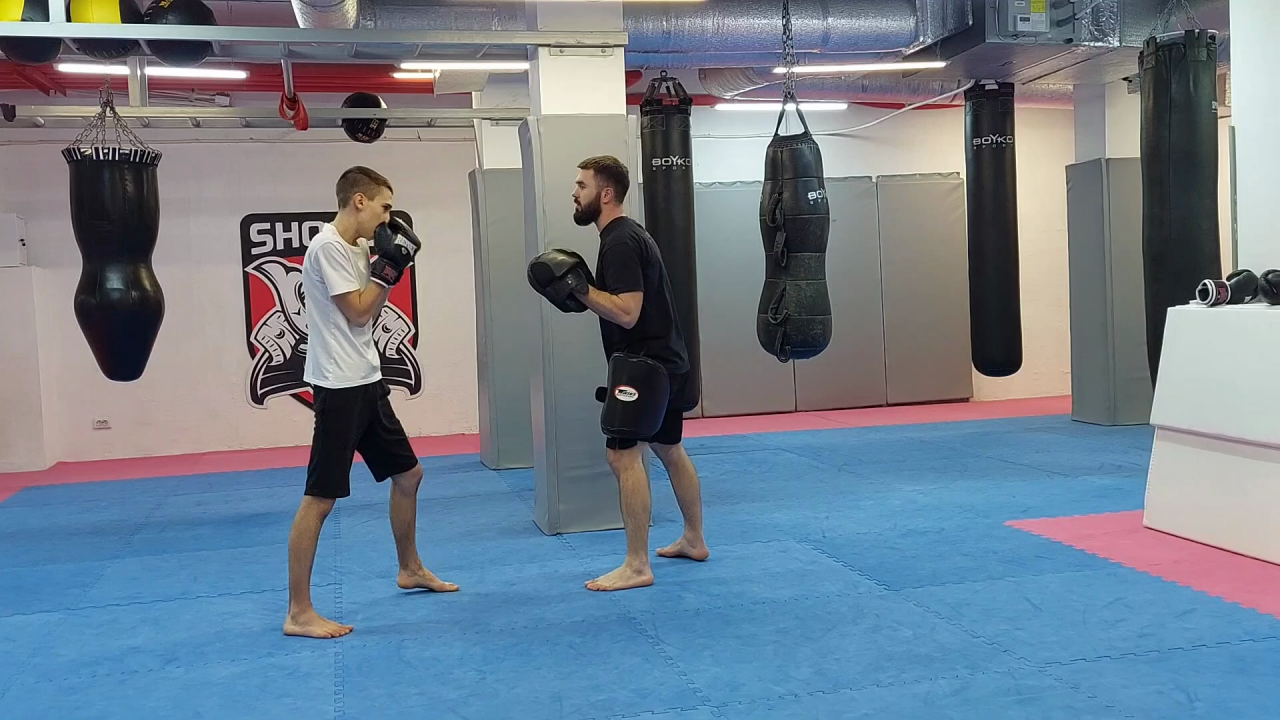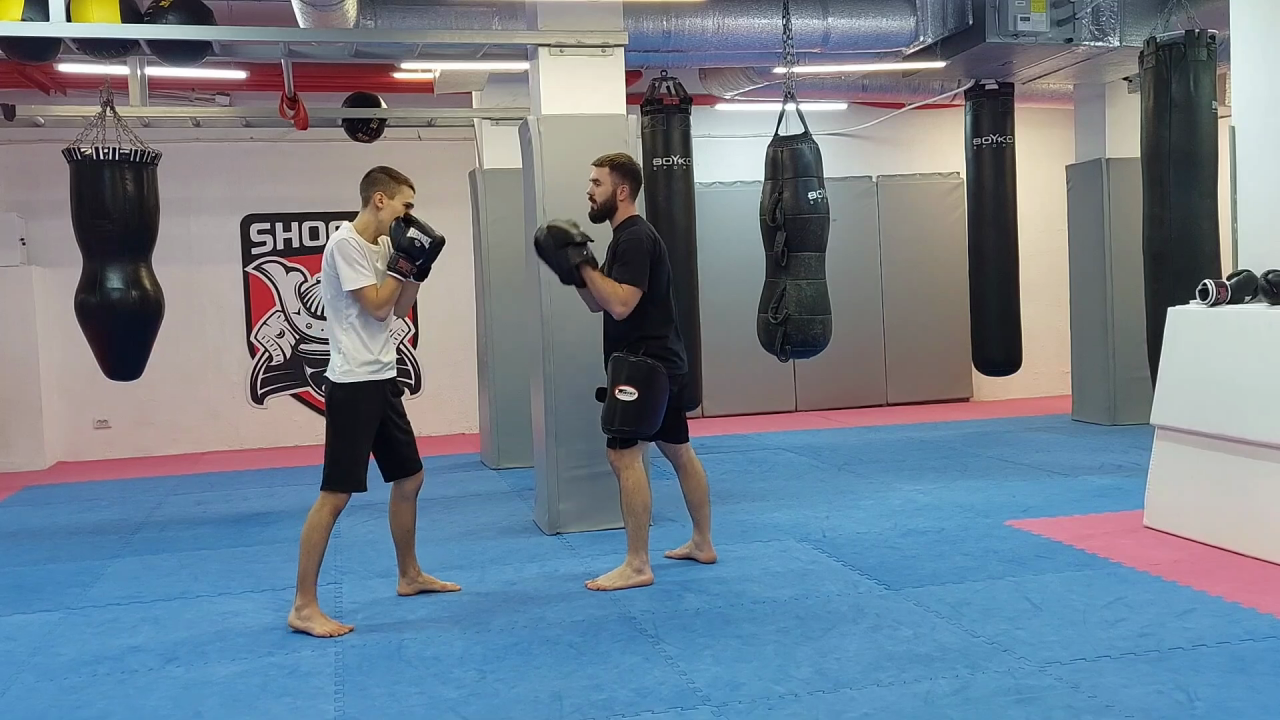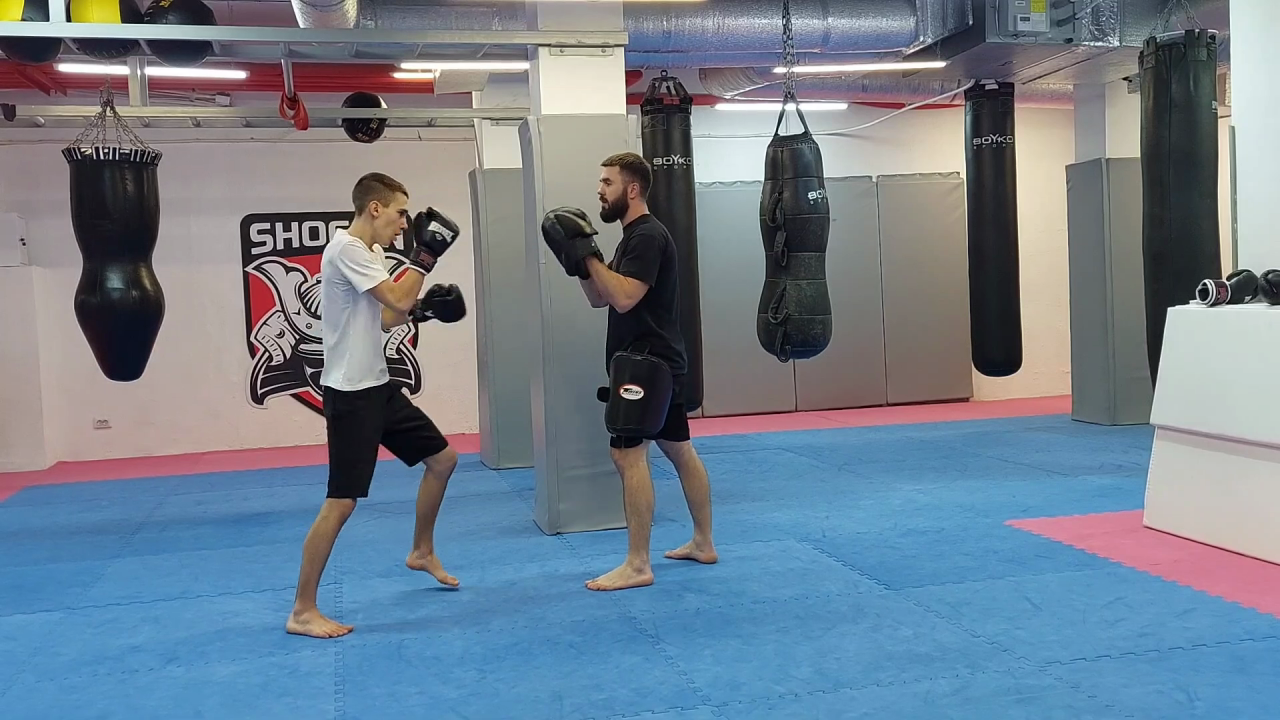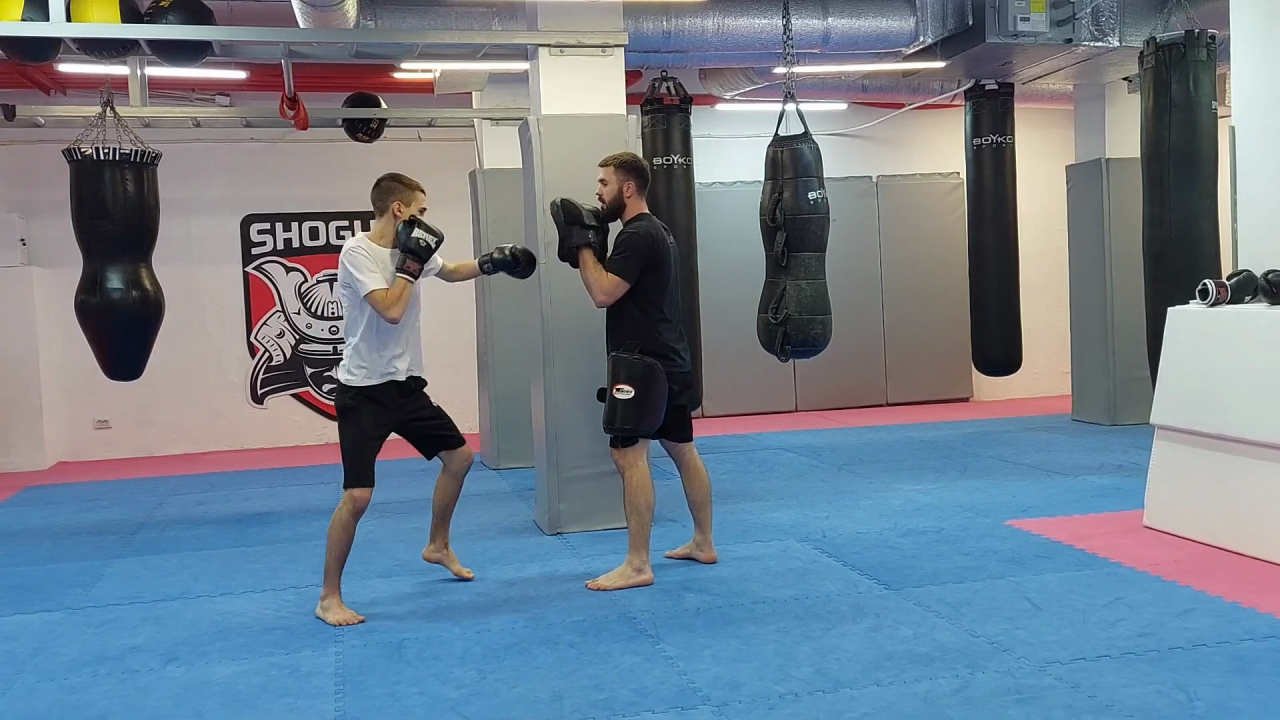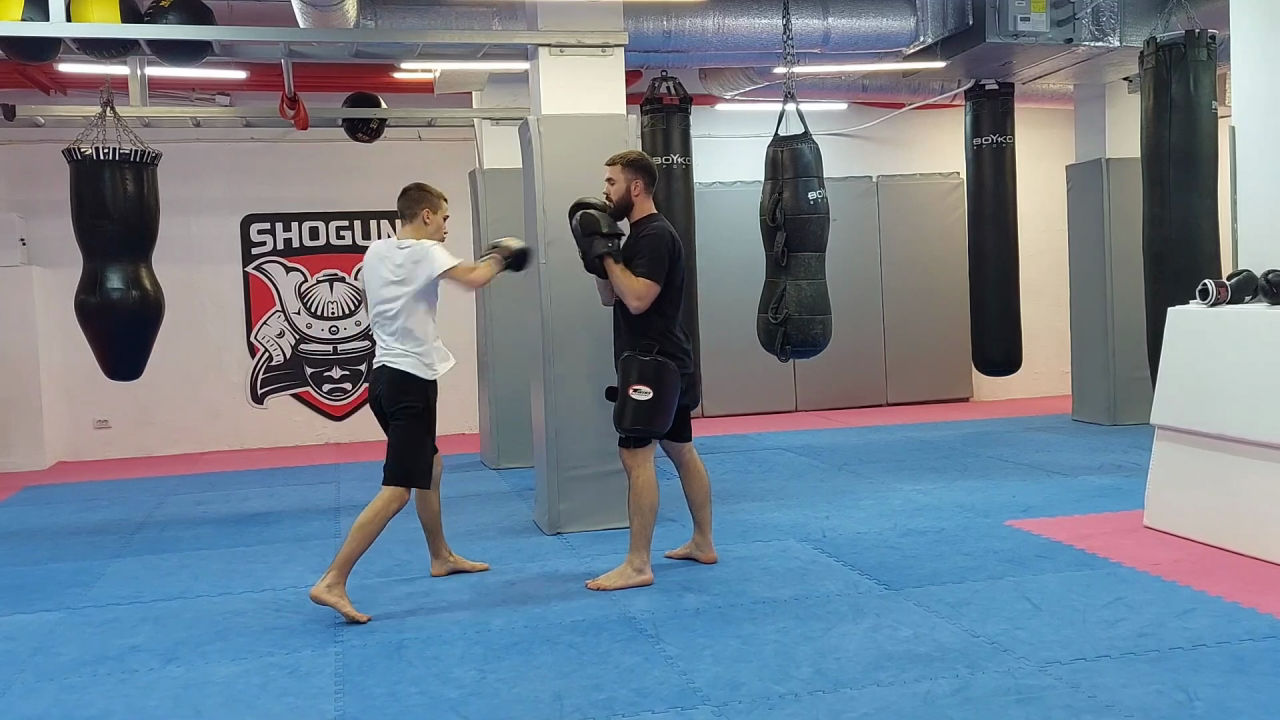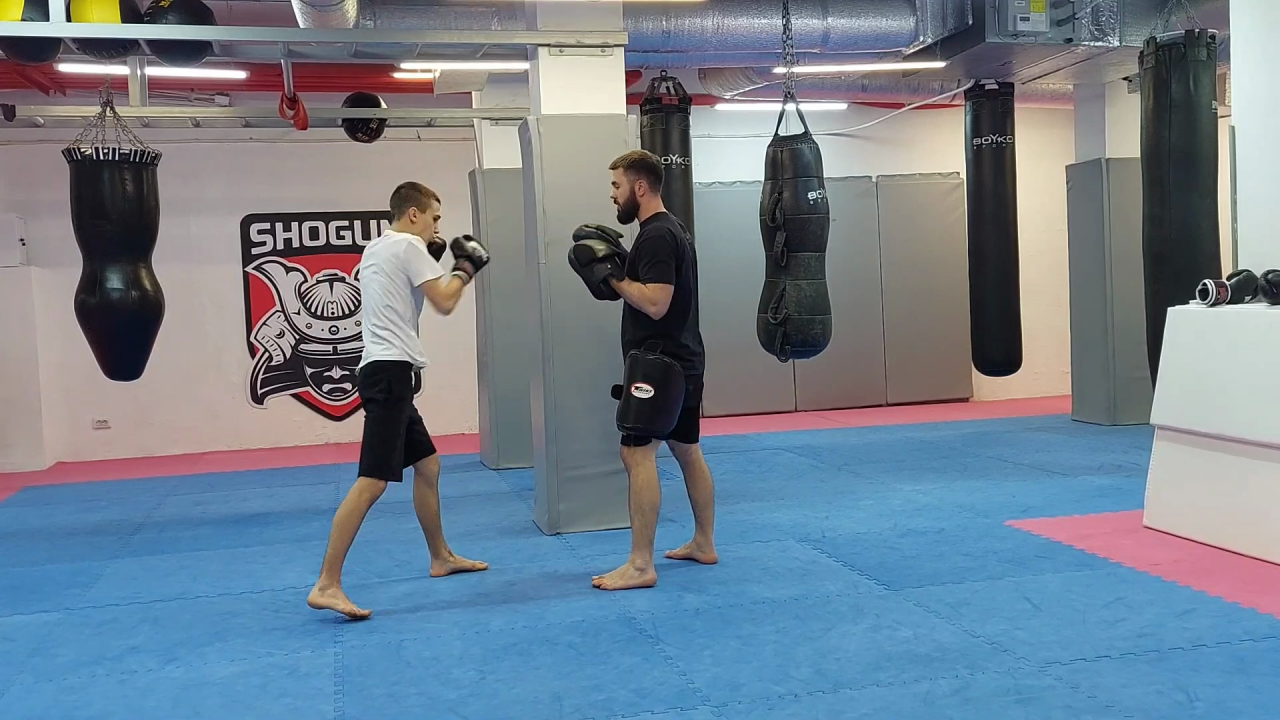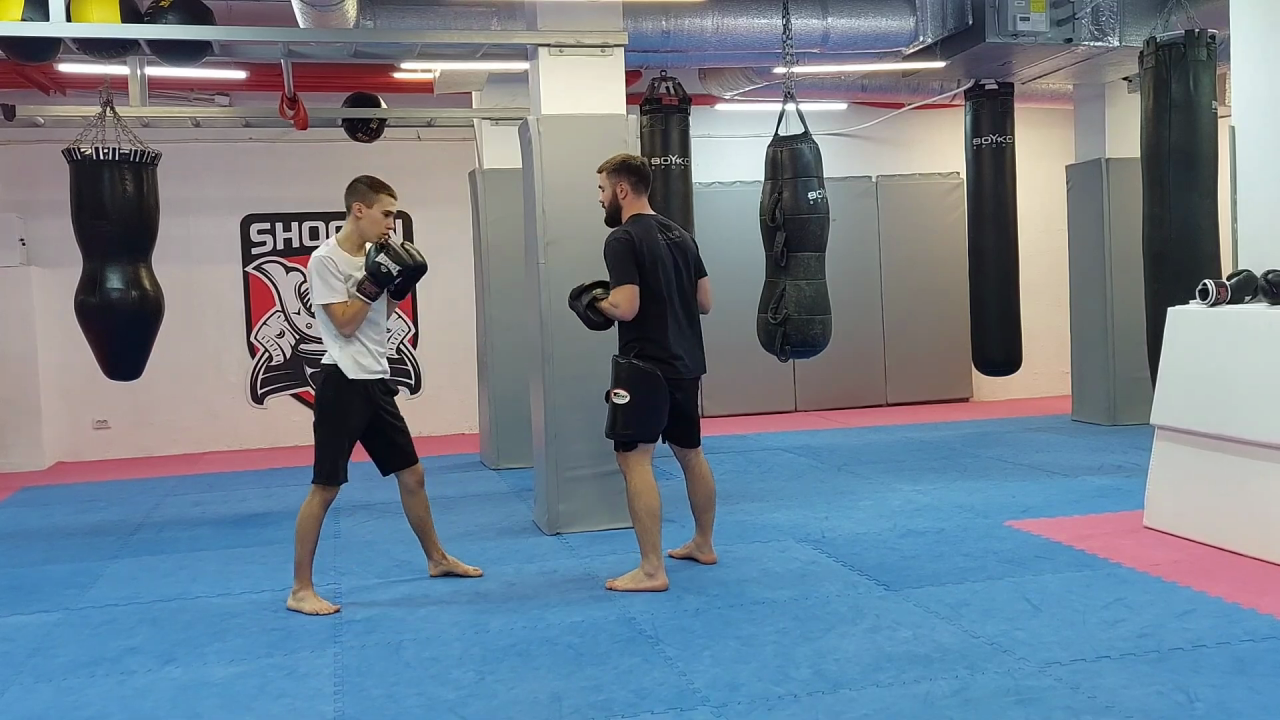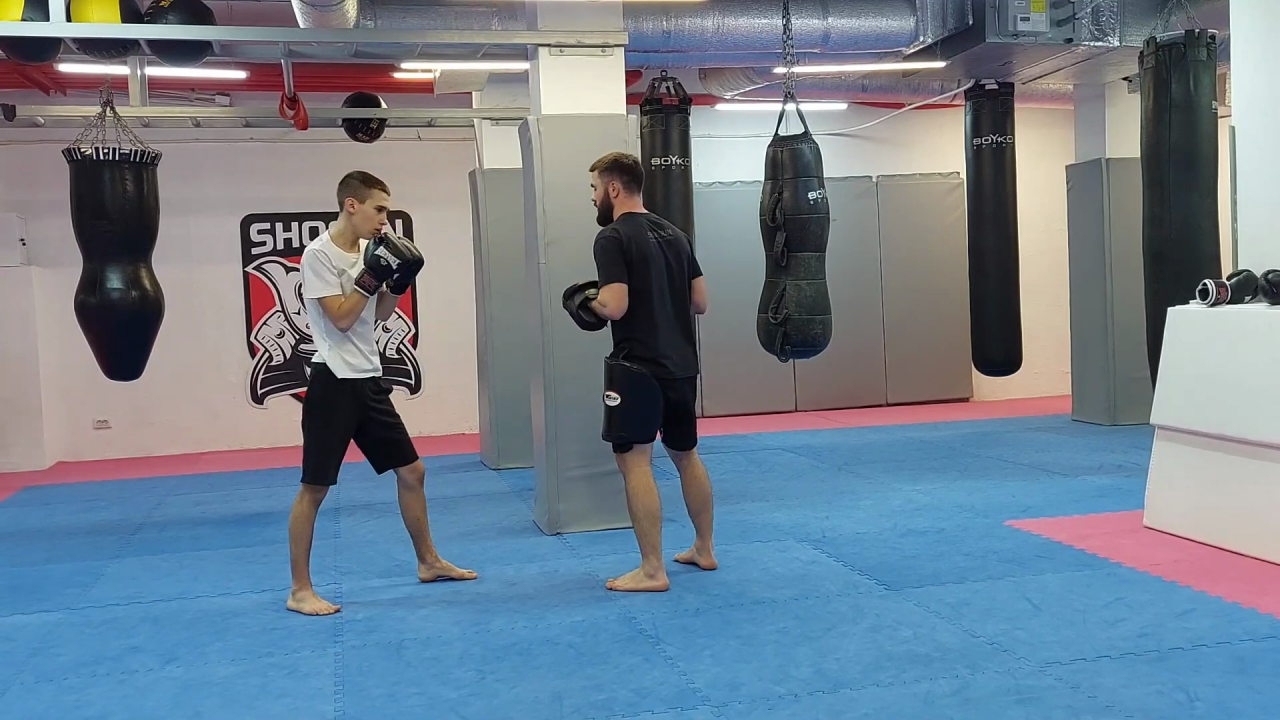
dt=0.3s
person 1, frame 1
left shoulder: (356, 247)
right shoulder: (328, 247)
right elbow: (358, 316)
left wrist: (388, 265)
right wrist: (387, 266)
left hip: (367, 385)
right hip: (339, 391)
left knee: (408, 475)
right knee: (320, 499)
left ankle: (411, 569)
right ankle: (299, 612)
person 1, frame 2
left shoulder: (382, 245)
right shoulder: (345, 244)
left elbow: (399, 309)
right elbow: (377, 308)
left wrist: (417, 265)
right wrist: (404, 260)
left hip: (383, 382)
right hip: (352, 386)
left knee: (409, 481)
right knee: (335, 495)
left ankle: (410, 575)
right ankle: (304, 606)
person 1, frame 3
left shoulder: (373, 253)
right shoulder: (345, 249)
right elbow: (386, 305)
left wrist: (423, 309)
right wrist: (425, 255)
left hip: (380, 386)
right hip: (348, 394)
left knee: (441, 459)
right knee: (341, 503)
left ankle: (422, 552)
right ankle: (304, 610)
person 1, frame 4
left shoulder: (414, 246)
right shoulder: (355, 252)
left elbow: (452, 271)
right elbow: (391, 311)
left wrist: (494, 261)
right wrist: (410, 261)
left hip: (405, 383)
right hip: (361, 390)
left knee: (459, 458)
right knee: (357, 496)
left ankle: (438, 545)
right ankle: (329, 595)
person 1, frame 5
left shoulder: (376, 253)
right shoulder: (422, 250)
right elbow: (473, 278)
right wrist: (501, 254)
left hip: (390, 379)
right hip: (410, 382)
left knee: (428, 469)
right knee: (398, 491)
left ankle: (440, 556)
right ankle: (332, 584)
person 1, frame 6
left shoulder: (377, 249)
right shoulder: (409, 246)
right elbow: (444, 303)
left wrist: (433, 265)
right wrist: (466, 266)
left hip: (382, 371)
right hip: (390, 371)
left knee: (428, 465)
right knee: (372, 481)
left ankle: (441, 556)
right ankle: (326, 585)
person 1, frame 7
left shoulder: (374, 253)
right shoulder: (325, 258)
right elbow: (345, 325)
left wrist: (399, 287)
right wrist: (372, 281)
left hip: (377, 383)
right hip: (342, 384)
left knee: (412, 475)
right knee: (325, 488)
left ankle: (437, 558)
right ankle: (301, 589)
person 1, frame 8
left shoulder: (367, 249)
right shoulder: (319, 254)
right elbow: (341, 319)
left wrist: (397, 282)
right wrist: (371, 275)
left hip: (370, 381)
right hip: (333, 383)
left knee: (412, 472)
right knee: (314, 489)
left ankle: (428, 561)
right ankle: (300, 589)
person 2, frame 1
left shoulder: (620, 242)
right shoulder: (626, 234)
left elbow: (626, 313)
left wrist: (578, 289)
right wrist: (580, 288)
left hip: (649, 363)
right hip: (663, 360)
left knee: (623, 455)
right knee: (669, 449)
left ankle: (636, 566)
right ankle: (694, 539)
person 2, frame 2
left shoulder: (635, 238)
right shoulder: (628, 236)
left elbow: (620, 306)
right elbow: (600, 303)
left wrist: (583, 267)
right wrist: (580, 270)
left hip: (646, 364)
right hip: (661, 362)
left knee: (624, 455)
right knee: (678, 451)
left ankle: (637, 566)
right ankle: (703, 543)
person 2, frame 3
left shoulder: (647, 236)
right shoulder: (637, 235)
left elbow: (624, 299)
right elbow: (599, 298)
left wrist: (589, 256)
right wrist: (581, 262)
right hip: (658, 361)
left knee: (628, 455)
right knee: (679, 449)
left ankle: (638, 565)
right ankle: (703, 543)
person 2, frame 4
left shoulder: (638, 235)
right shoulder: (653, 232)
left elbow: (603, 293)
right elbow: (613, 290)
left wrist: (582, 246)
right wrist: (588, 247)
left hip: (647, 365)
right hip: (667, 361)
left knee: (628, 455)
right knee: (683, 450)
left ankle: (637, 565)
right ankle: (703, 543)
person 2, frame 5
left shoulder: (655, 235)
right shoulder: (638, 233)
left elbow: (636, 301)
right elbow: (611, 296)
left wrist: (607, 256)
right wrist: (602, 251)
right hip: (665, 361)
left knee: (636, 456)
right knee: (681, 451)
left ankle: (638, 565)
right ankle: (703, 543)
person 2, frame 6
left shoulder: (658, 235)
right shoulder: (662, 230)
left elbow: (655, 303)
left wrist: (612, 275)
right wrist: (612, 268)
left hip: (662, 363)
right hip: (678, 361)
left knee: (637, 454)
right knee: (687, 450)
left ankle: (640, 564)
right ankle: (703, 543)
person 2, frame 7
left shoulder: (623, 239)
right shoulder: (680, 235)
left elbow: (626, 307)
right elbow: (704, 302)
left wrist: (596, 302)
left hip: (647, 368)
right hip: (685, 365)
left knee: (634, 461)
right knee: (690, 454)
left ankle: (652, 570)
right ankle: (703, 544)
person 2, frame 8
left shoulder: (612, 238)
right shoulder: (674, 234)
left elbow: (615, 306)
right elbow: (700, 302)
left wrist: (587, 301)
left hip: (640, 368)
right hip: (681, 366)
left knee: (634, 463)
right knee: (686, 456)
left ankle: (652, 571)
right ankle: (704, 549)
